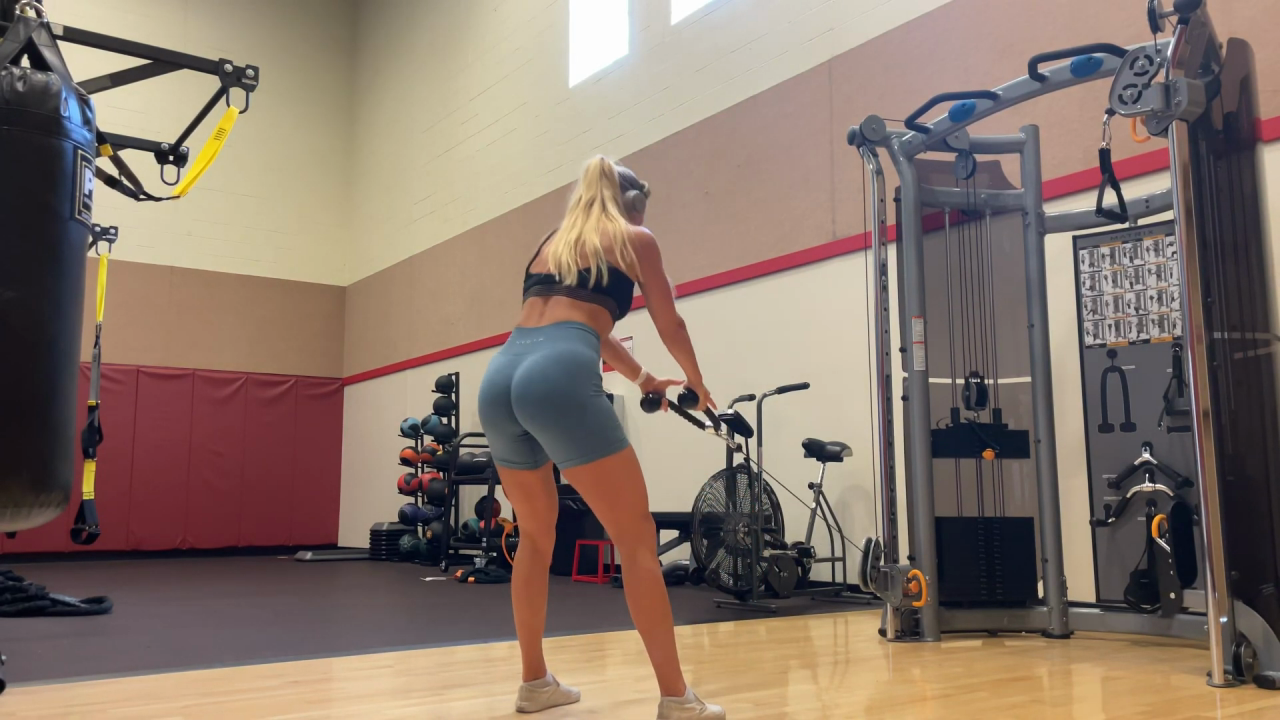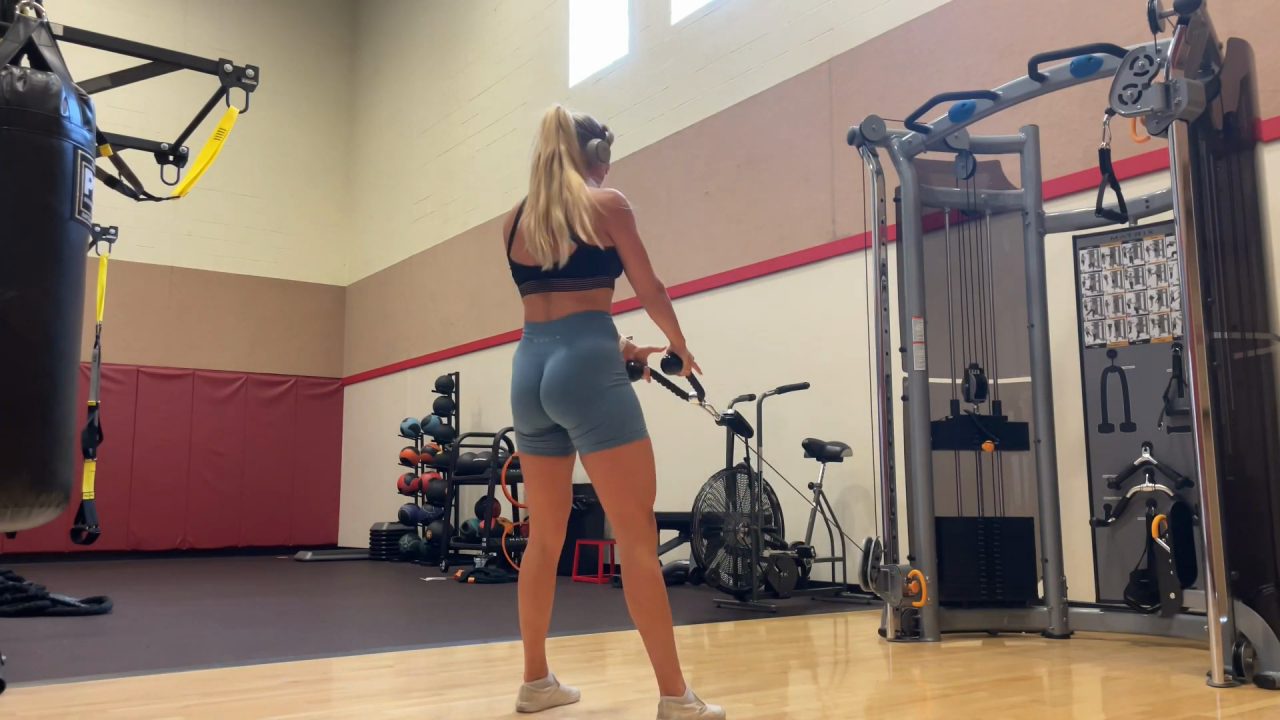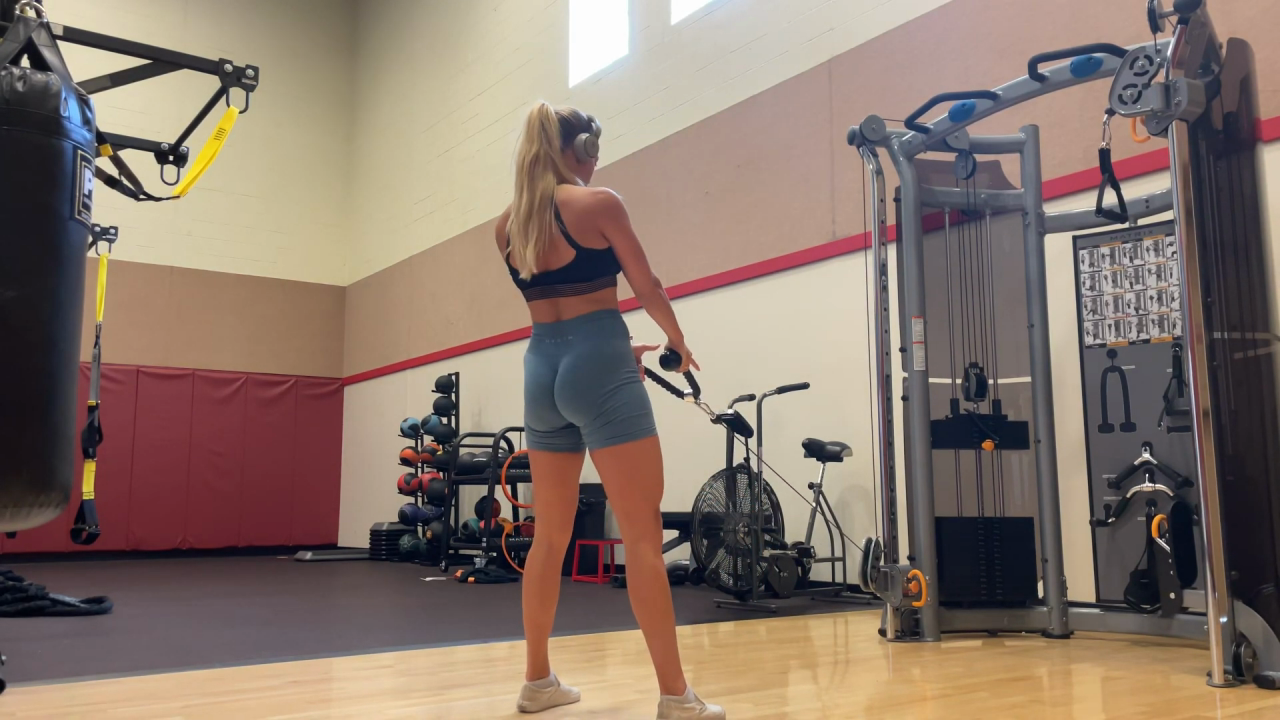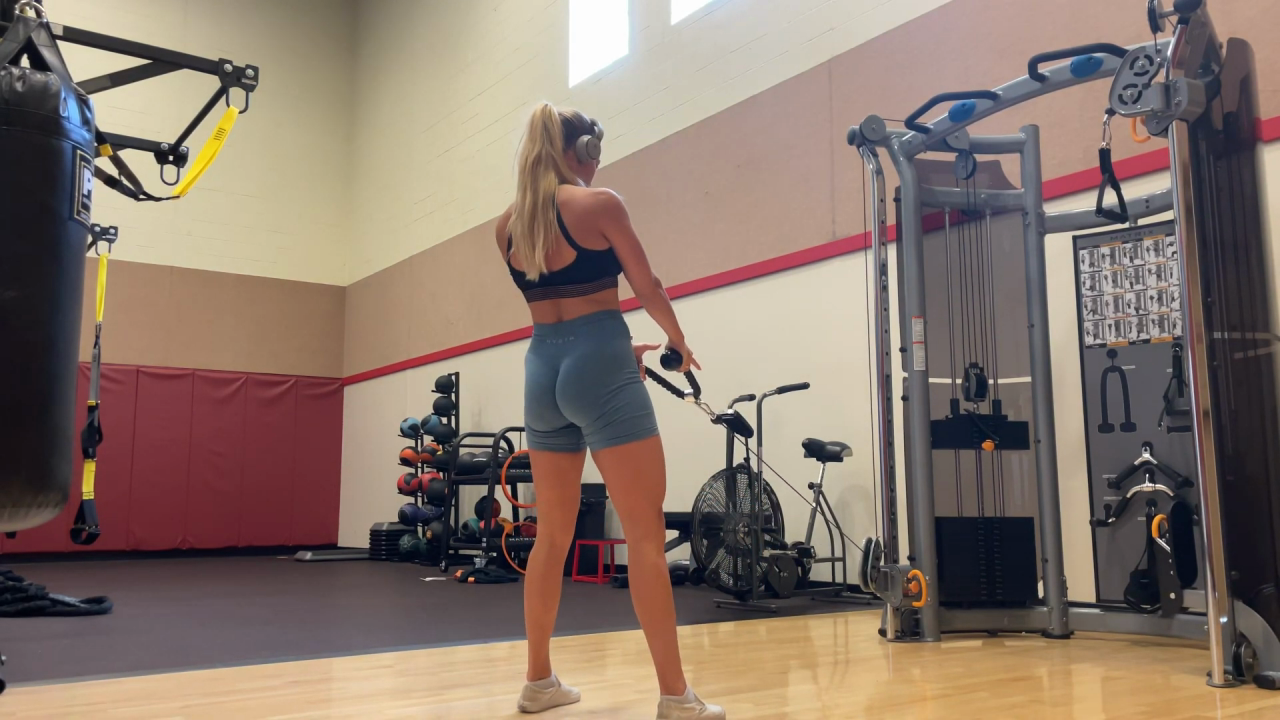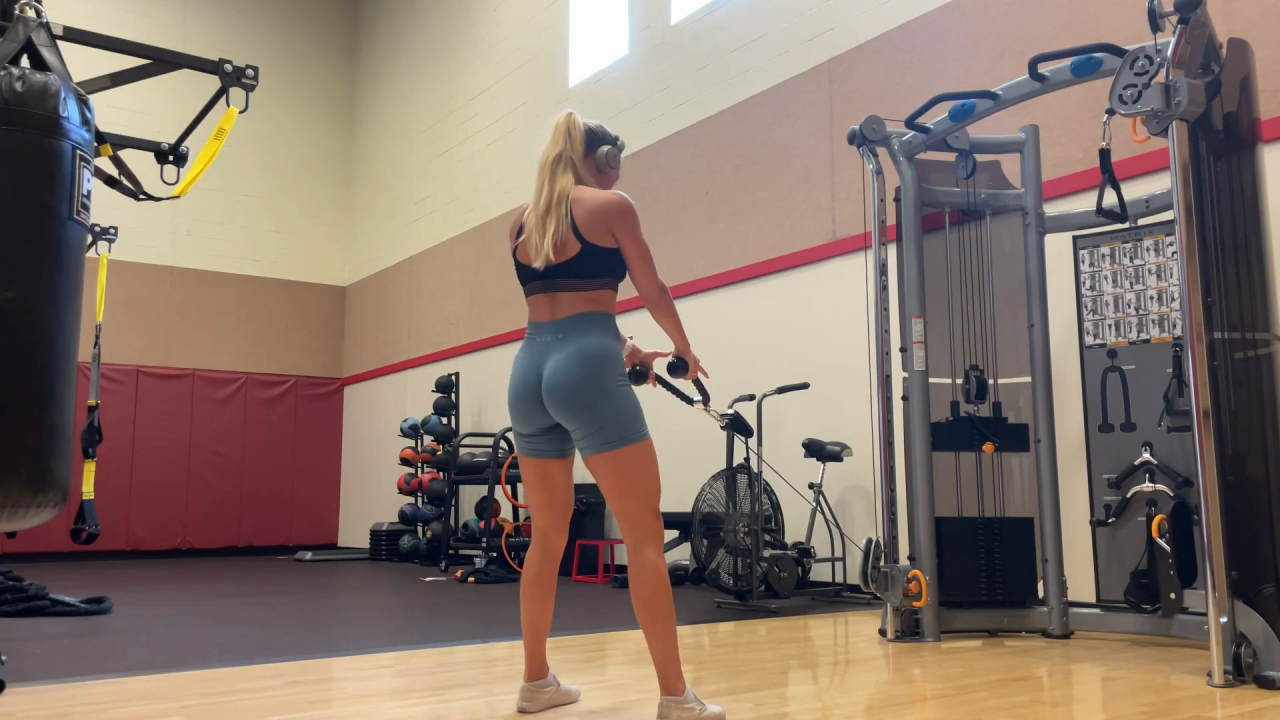
dt=0.3s
person 1, frame 1
left shoulder: (551, 243)
right shoulder: (634, 239)
right elbow: (668, 325)
left wrist: (642, 377)
right wrist: (695, 381)
left hip: (500, 381)
right hip: (562, 382)
left knee: (536, 540)
right knee: (636, 541)
person 1, frame 2
left shoulder: (516, 220)
right shoulder: (606, 204)
right elbow: (648, 289)
left wrist: (620, 347)
right wrist: (679, 345)
left hip: (530, 370)
right hip: (587, 372)
left knee: (544, 536)
right knee: (637, 538)
person 1, frame 3
left shoulder: (507, 226)
right shoulder: (598, 203)
right elbow: (646, 286)
right wrist: (677, 340)
left hip: (542, 372)
right hip: (600, 373)
left knee: (550, 535)
right knee: (642, 535)
person 1, frame 4
left shoulder: (508, 225)
right shoulder: (599, 204)
right elbow: (646, 287)
right wrist: (677, 340)
left hip: (543, 371)
right hip: (600, 371)
left knee: (553, 534)
right knee: (646, 534)
person 1, frame 5
left shoulder: (523, 221)
right shoulder: (611, 205)
right elbow: (652, 292)
left wrist: (623, 348)
right wrist: (684, 350)
left hip: (528, 372)
right hip: (586, 373)
left knee: (547, 536)
right knee: (644, 535)
